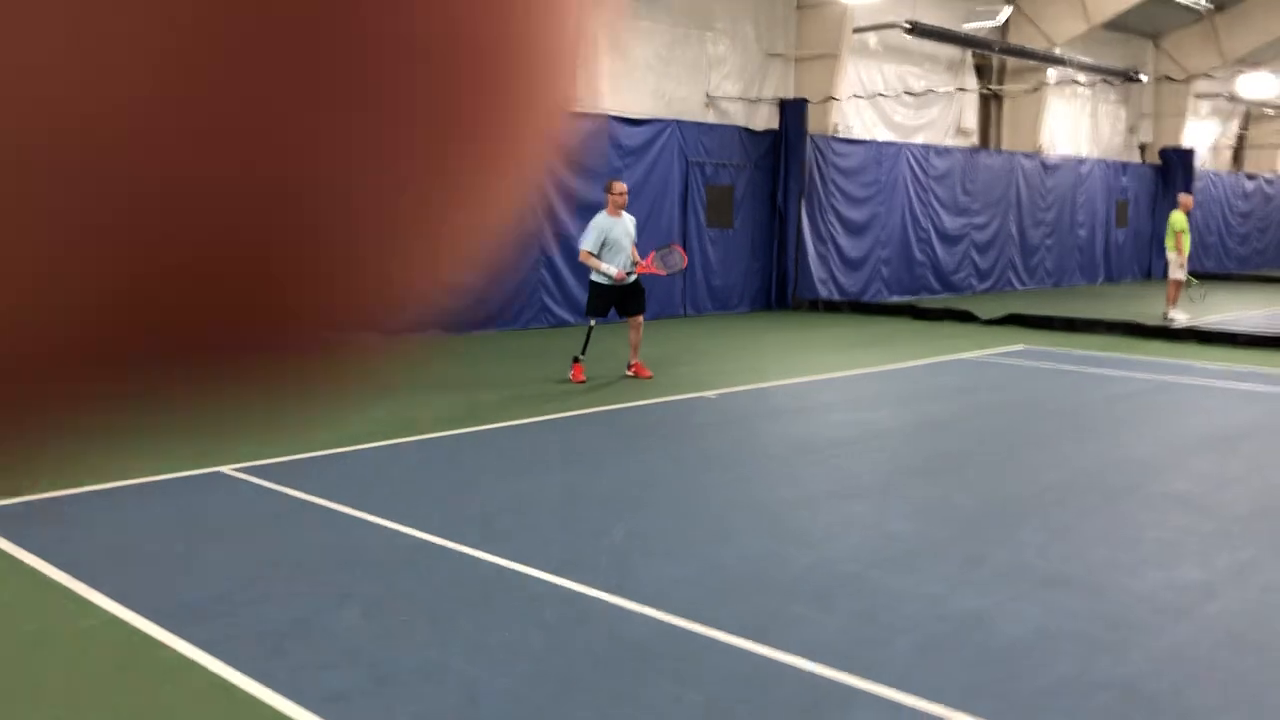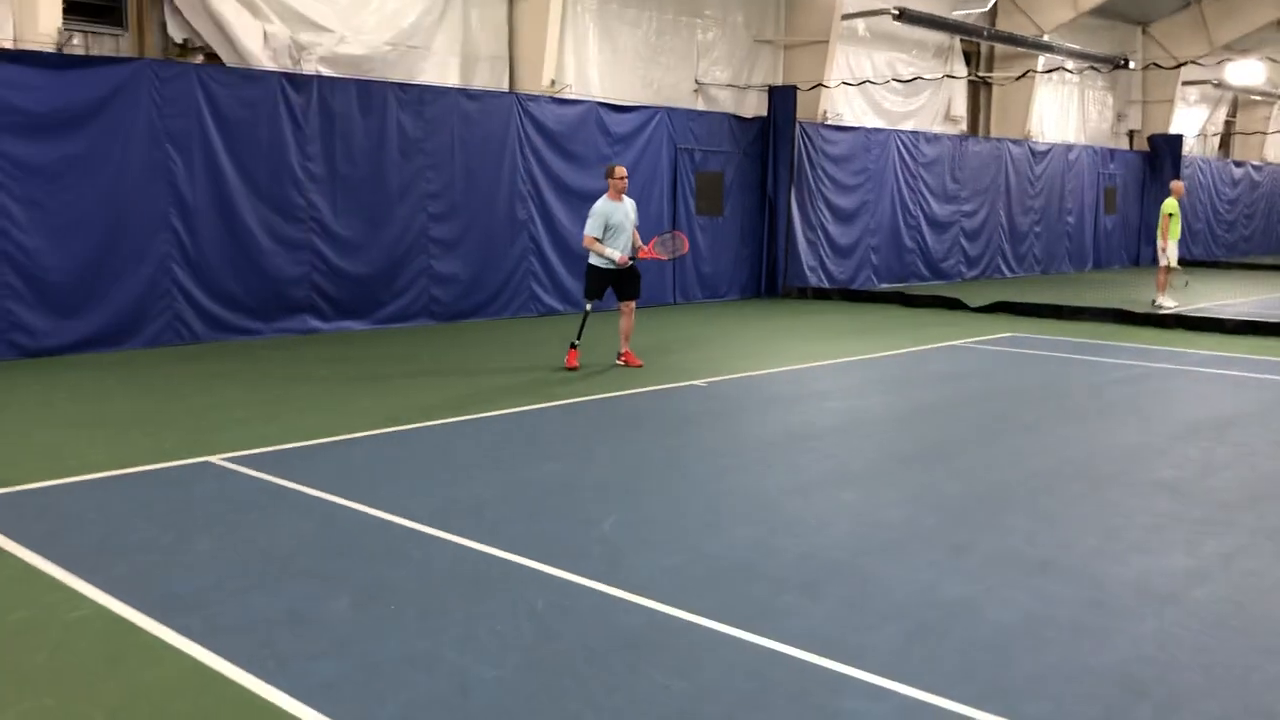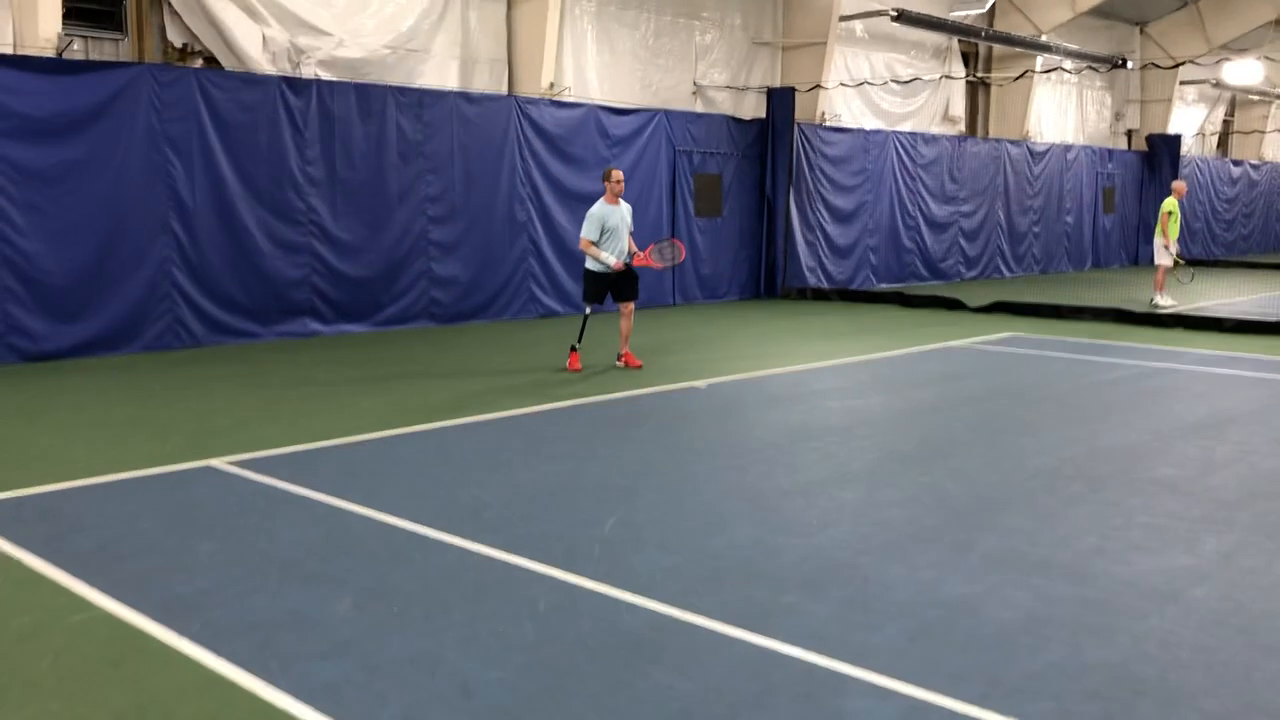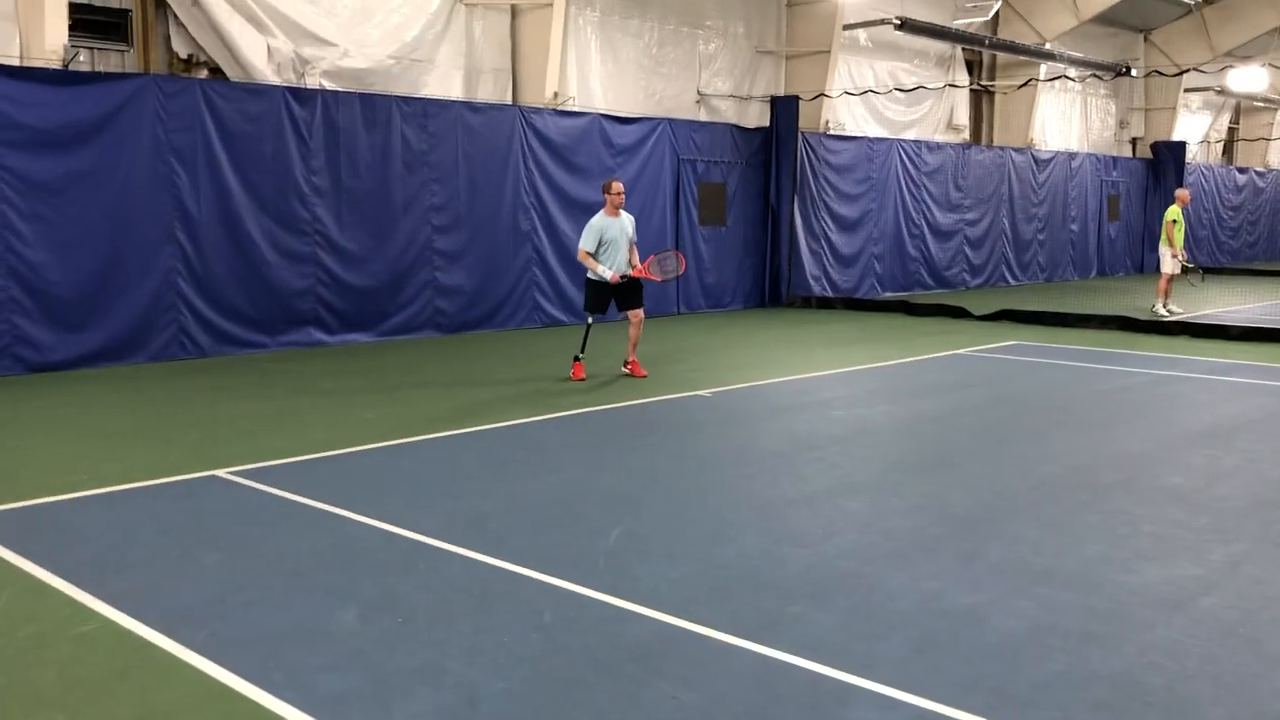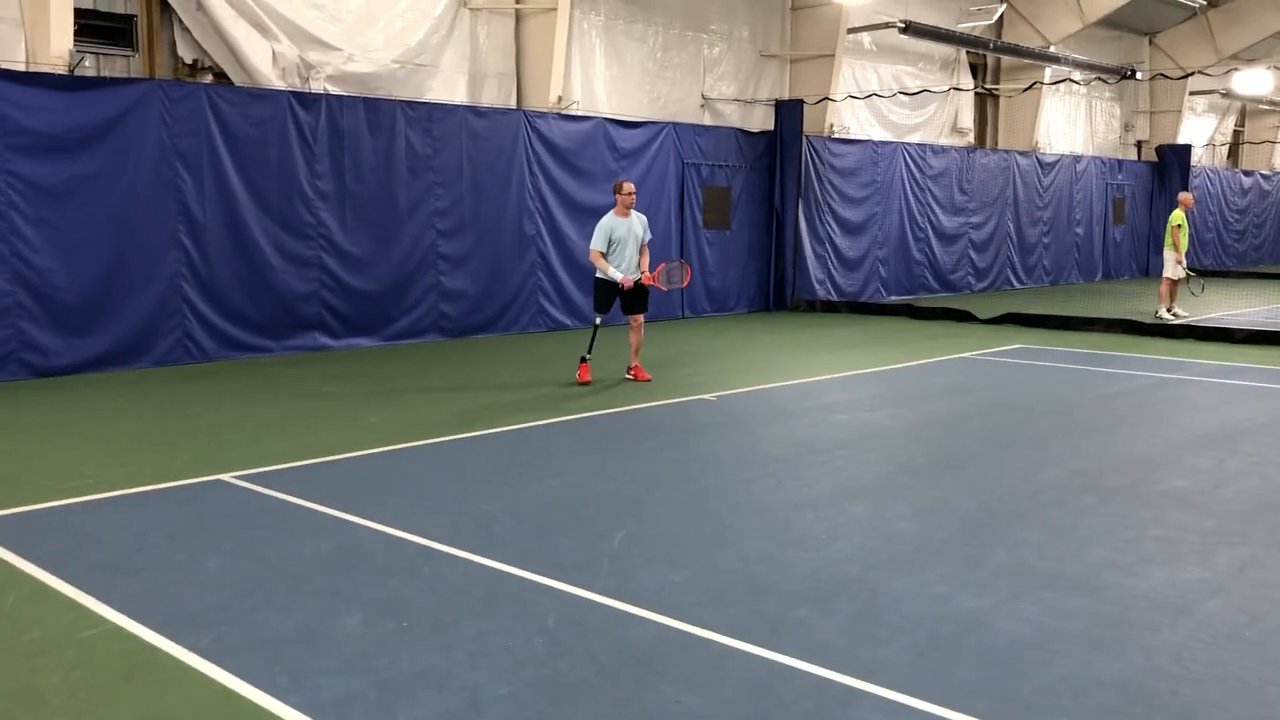
dt=0.3s
person 1, frame 1
left shoulder: (630, 219)
right shoulder: (599, 224)
right elbow: (584, 256)
left wrist: (637, 261)
right wrist: (611, 270)
left hip: (628, 281)
right hip: (603, 283)
left knee: (637, 321)
right knee: (593, 324)
left ankle: (633, 364)
right ankle: (577, 364)
person 1, frame 2
left shoulder: (630, 204)
right shoulder: (601, 209)
right elbow: (588, 242)
left wrist: (639, 245)
right wrist: (615, 255)
left hip: (626, 267)
right hip: (600, 266)
left knee: (628, 308)
right knee: (589, 308)
left ankle: (624, 353)
right ankle: (573, 350)
person 1, frame 3
left shoulder: (627, 208)
right shoulder: (597, 212)
right elbow: (584, 245)
left wrist: (634, 252)
right wrist: (610, 260)
left hip: (622, 269)
right hip: (598, 270)
left knee: (628, 309)
right knee: (588, 311)
left ankle: (623, 354)
right ankle: (574, 352)
person 1, frame 4
left shoulder: (629, 219)
right shoulder: (596, 224)
right elbow: (582, 255)
left wrist: (635, 264)
right wrist: (607, 273)
left hip: (625, 279)
right hip: (599, 281)
left knee: (637, 317)
right knee: (590, 321)
left ankle: (630, 361)
right ankle: (578, 362)
person 1, frame 5
left shoulder: (641, 220)
right shoulder: (606, 224)
left elbow: (644, 249)
right elbow: (594, 256)
left wrist: (644, 270)
right wrist: (618, 276)
left hip: (633, 280)
right hip: (607, 279)
left knee: (637, 322)
right knee: (598, 321)
left ankle: (633, 367)
right ankle: (584, 364)
